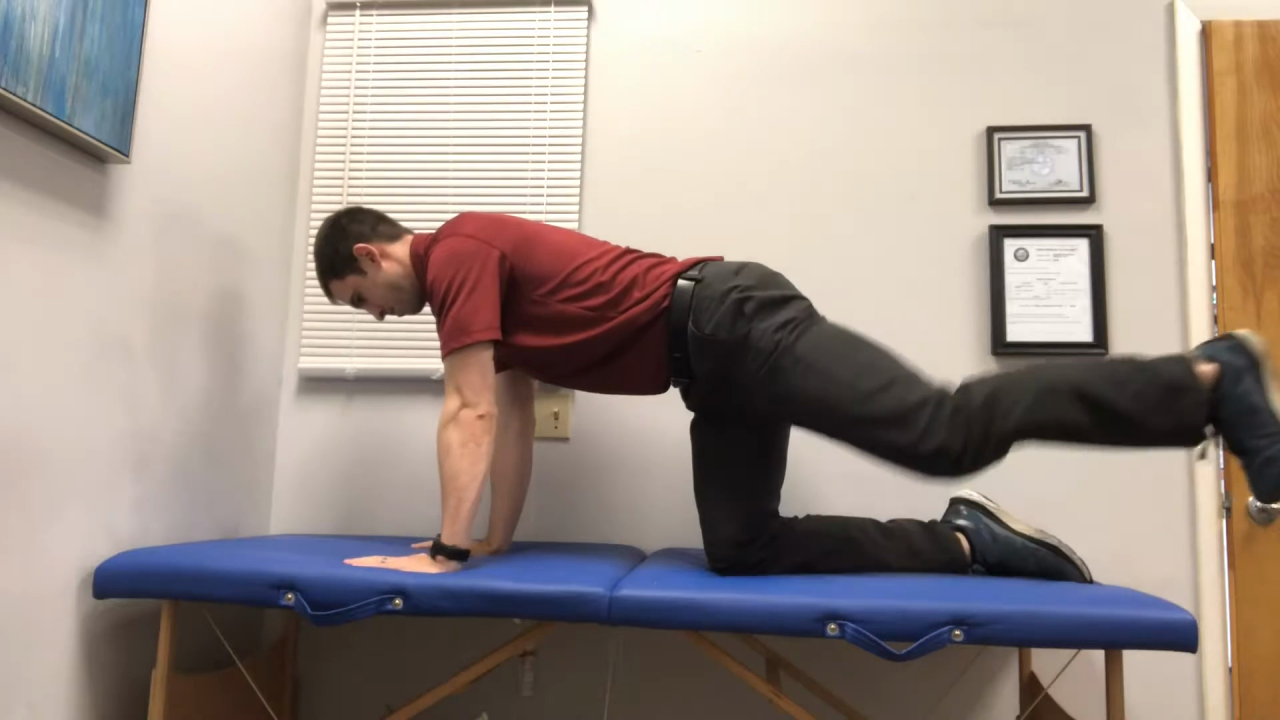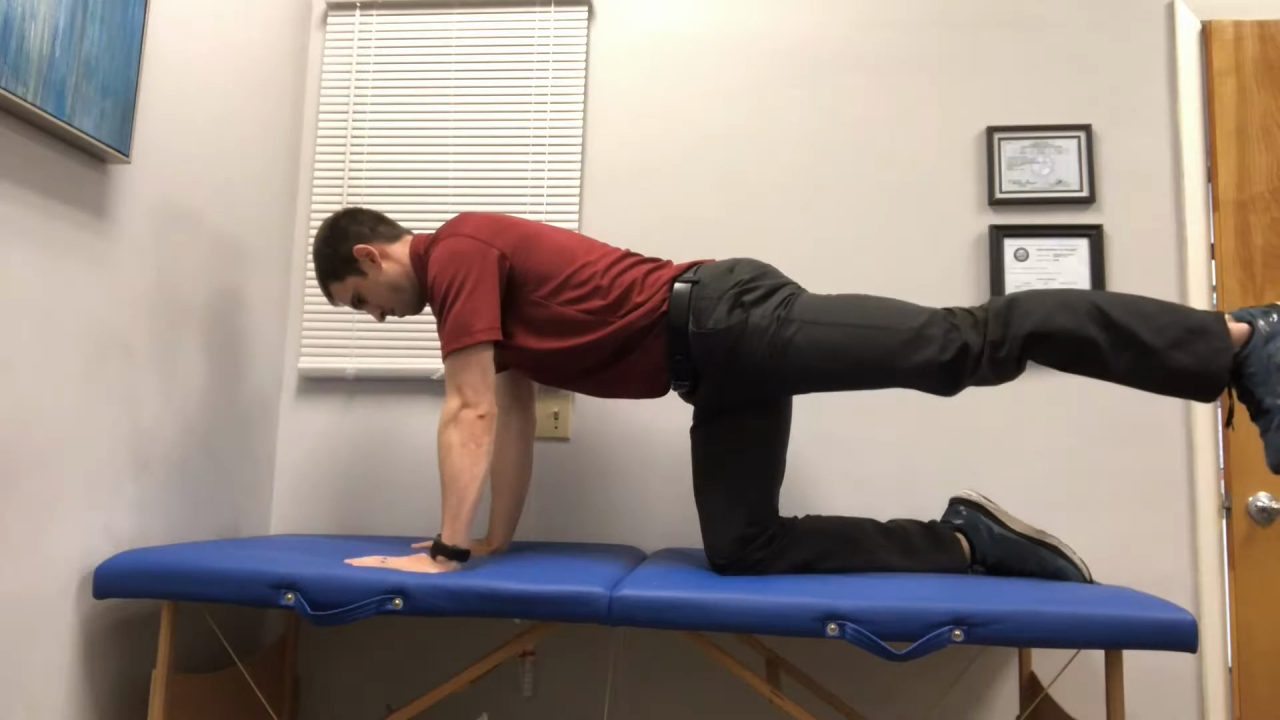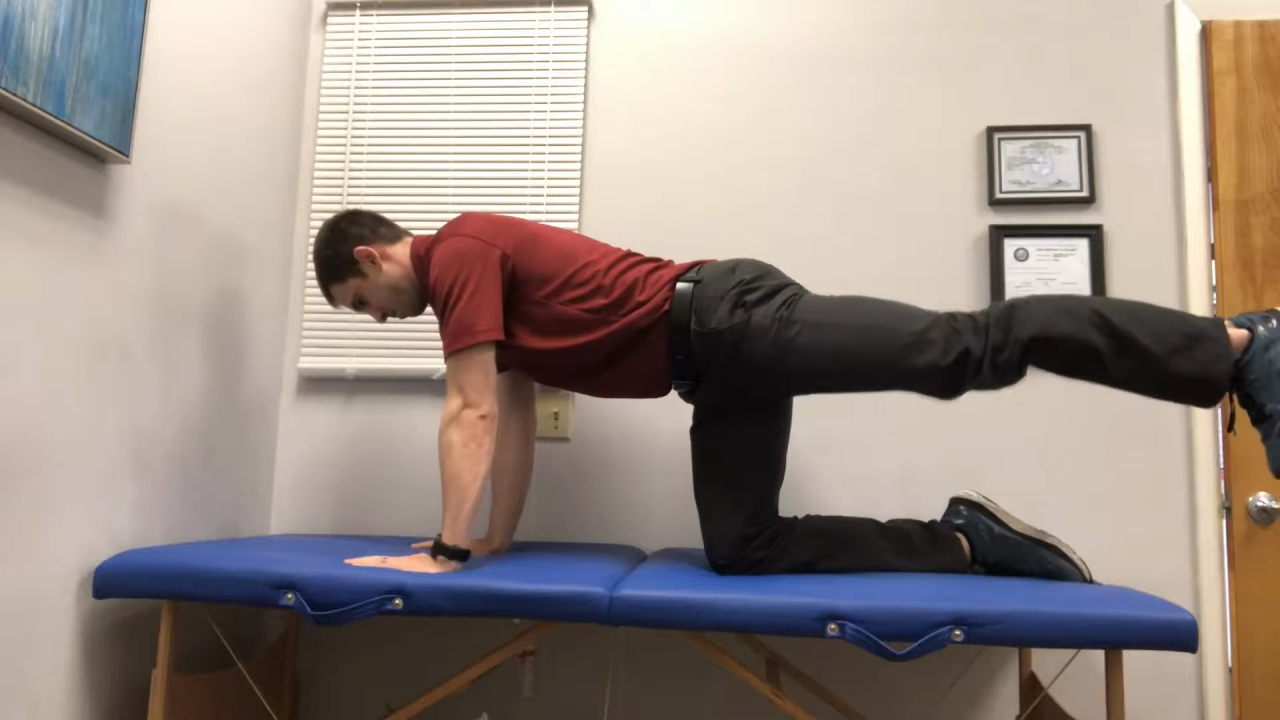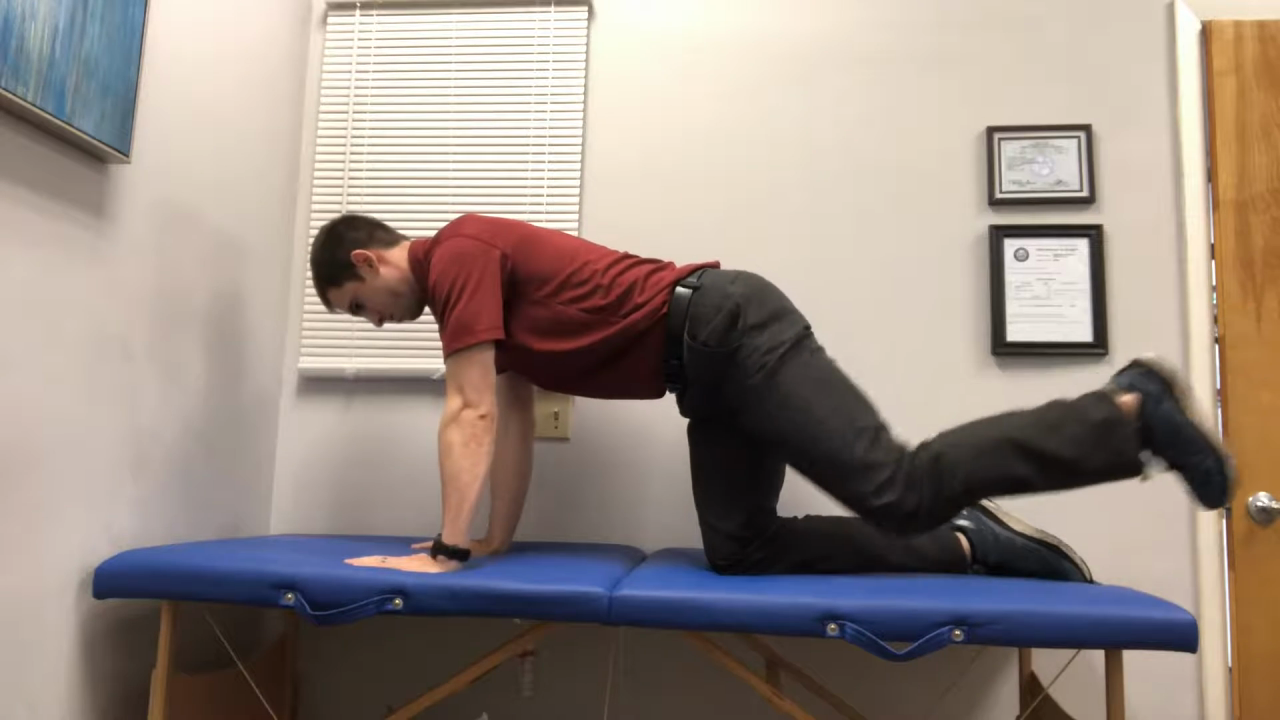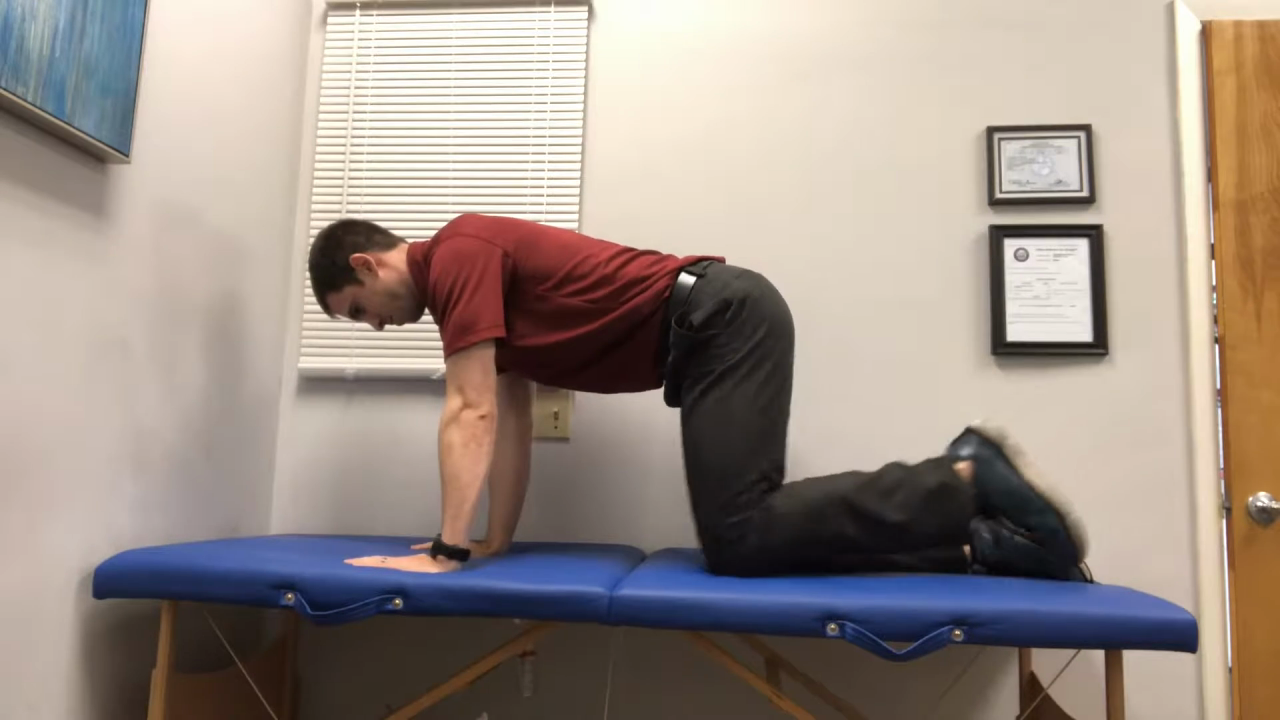
dt=0.5s
person 1, frame 1
left shoulder: (456, 251)
right shoulder: (472, 276)
left elbow: (468, 415)
right elbow: (511, 417)
left wrist: (447, 549)
right wrist: (496, 539)
left hip: (726, 320)
right hip: (716, 358)
left knee: (938, 428)
right knee: (744, 550)
right ankle: (966, 542)
person 1, frame 2
left shoulder: (458, 251)
right shoulder: (480, 286)
left elbow: (469, 415)
right elbow: (512, 416)
left wrist: (446, 551)
right wrist: (496, 539)
left hip: (730, 318)
right hip: (721, 366)
left knee: (962, 344)
right knee: (744, 549)
right ankle: (967, 540)
person 1, frame 3
left shoulder: (457, 252)
right shoulder: (479, 280)
left elbow: (470, 416)
right elbow: (514, 418)
left wrist: (447, 550)
right wrist: (496, 539)
left hip: (730, 319)
right hip: (722, 366)
left knee: (963, 348)
right knee: (745, 549)
right ankle: (964, 541)
person 1, frame 4
left shoulder: (457, 254)
right shoulder: (478, 285)
left elbow: (470, 415)
right elbow: (513, 420)
left wrist: (447, 550)
right wrist: (496, 539)
left hip: (724, 326)
right hip: (712, 363)
left knee: (892, 486)
right knee: (742, 552)
left ankle: (1123, 411)
right ankle: (971, 542)
person 1, frame 5
left shoulder: (456, 253)
right shoulder: (471, 281)
left elbow: (470, 414)
right elbow: (511, 419)
left wrist: (446, 551)
right wrist: (494, 542)
left hip: (721, 317)
right hip: (704, 338)
left knee: (743, 535)
right knee: (743, 543)
left ankle: (963, 478)
right ankle: (967, 539)
